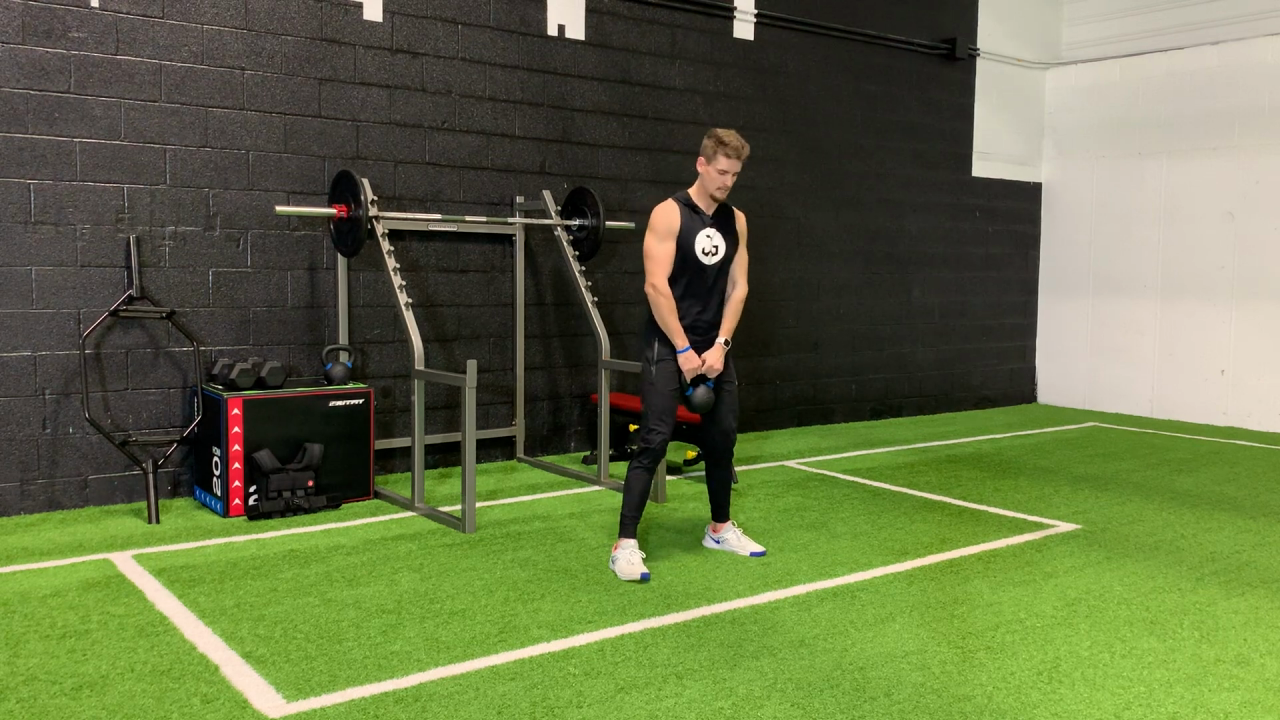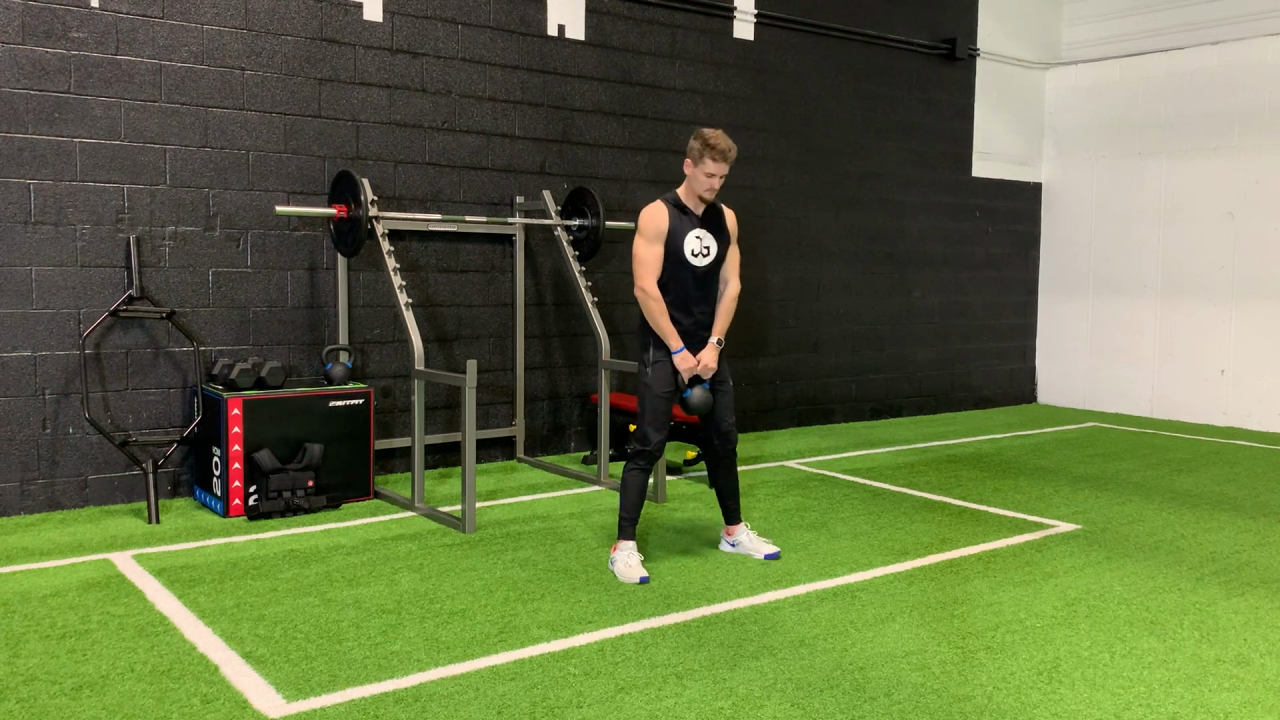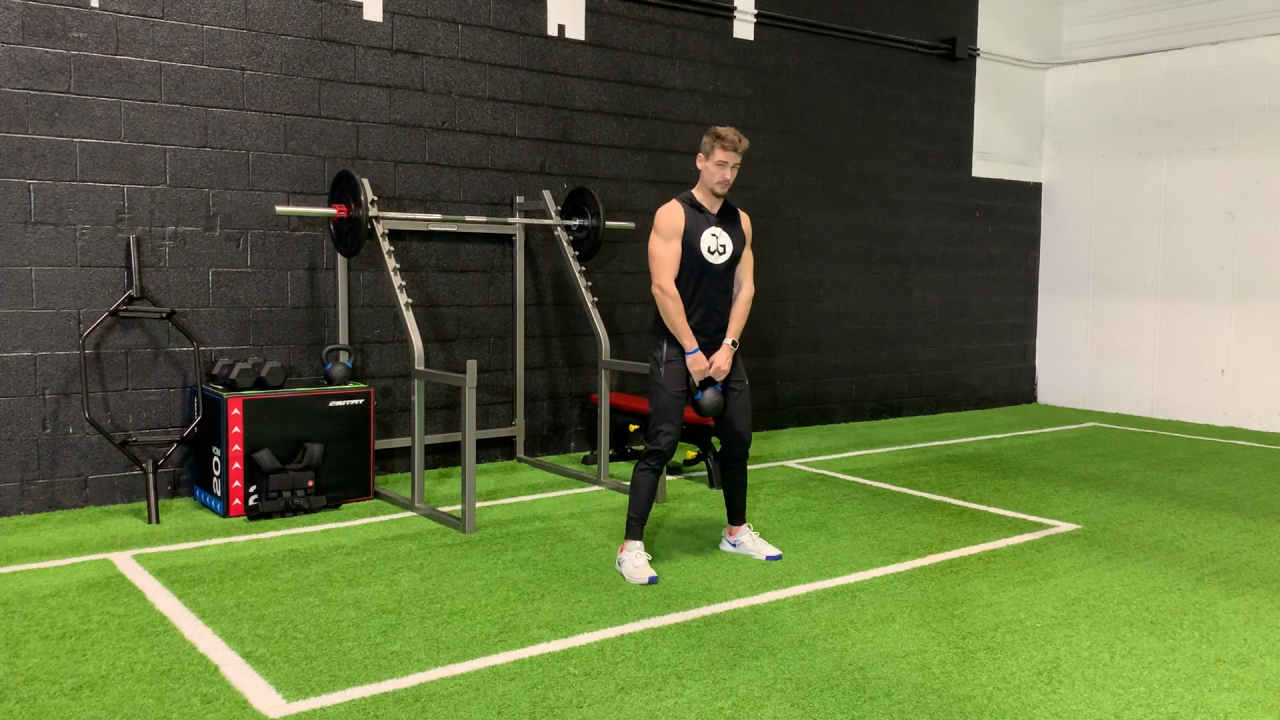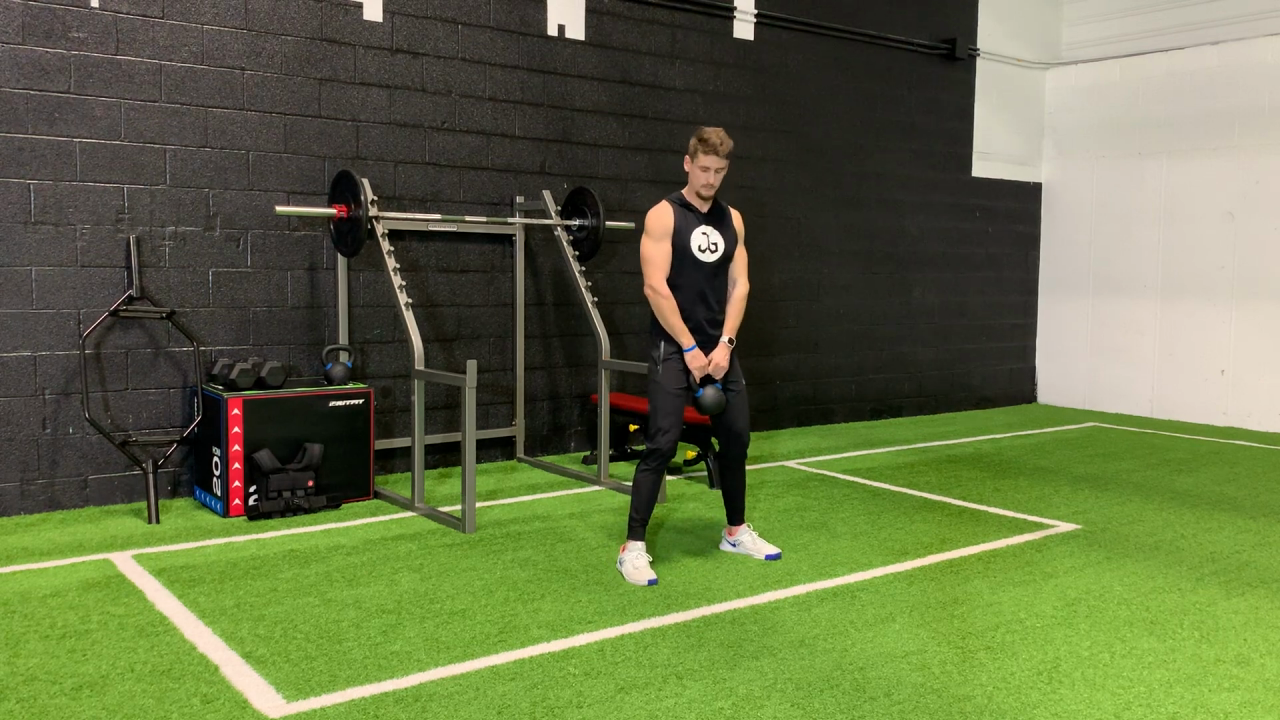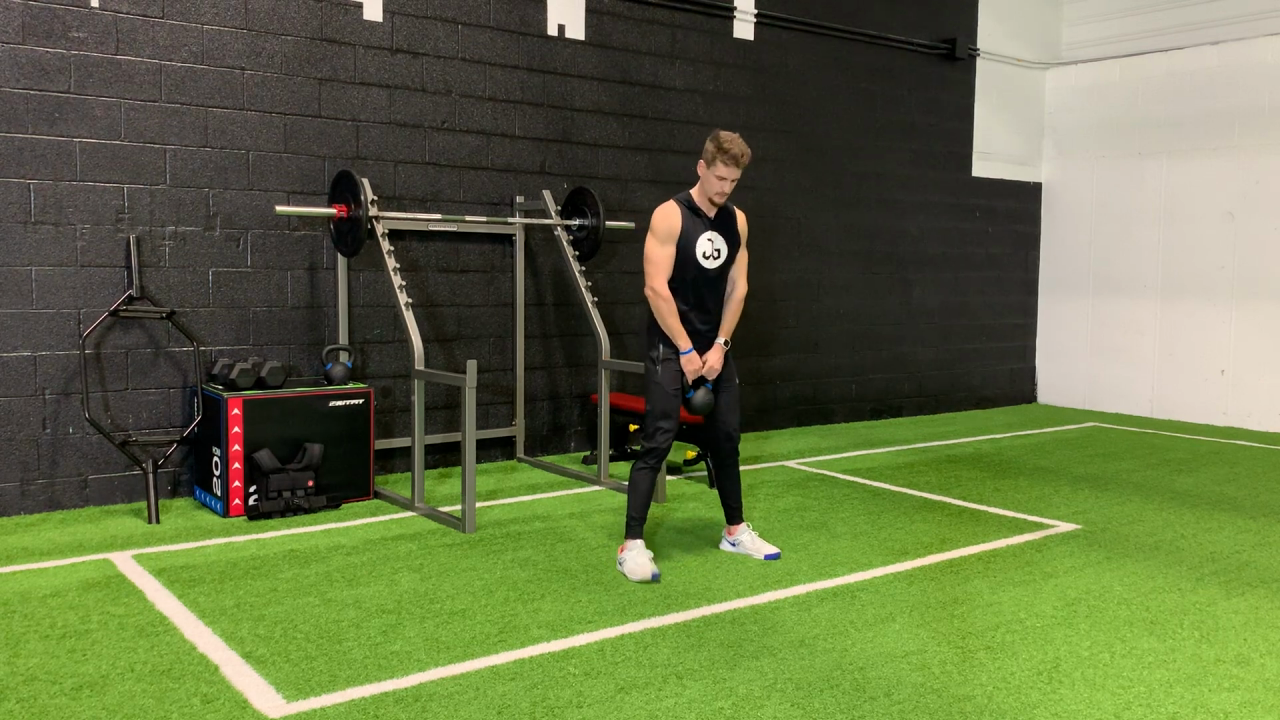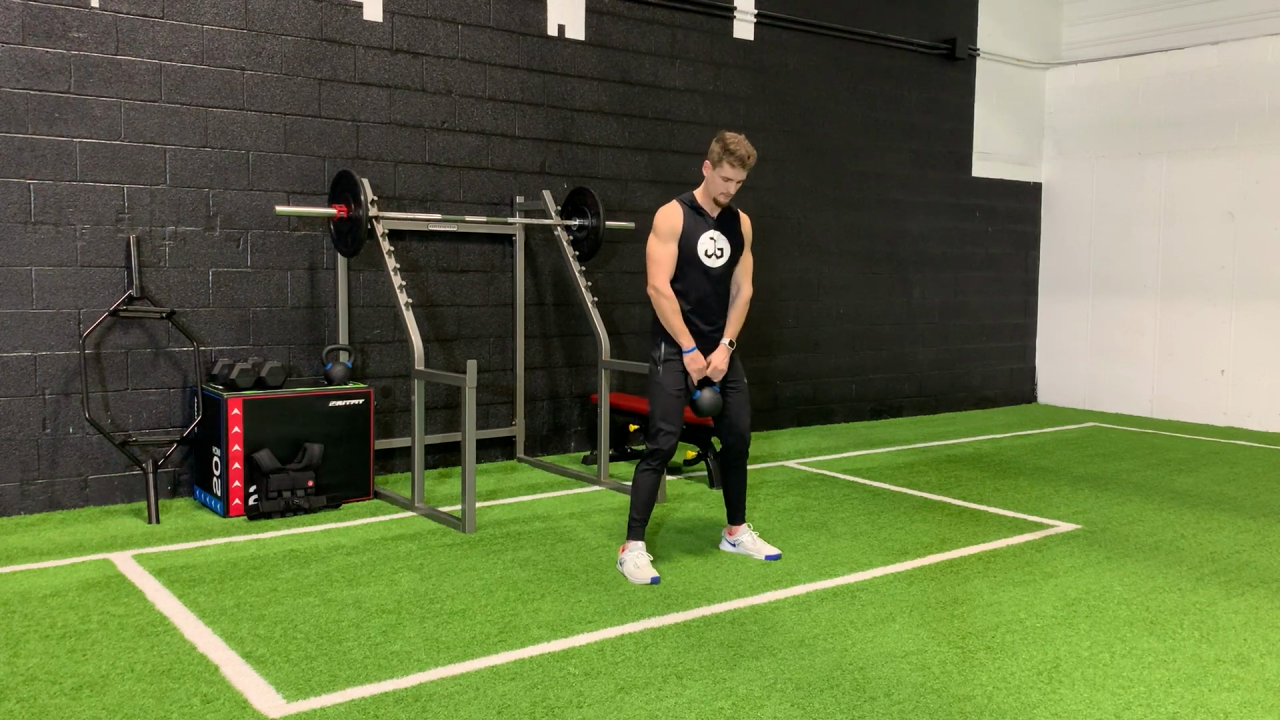
dt=0.4s
person 1, frame 1
left shoulder: (736, 220)
right shoulder: (669, 213)
left elbow: (738, 287)
right elbow: (656, 285)
left wrist: (720, 345)
right wrist: (683, 349)
left hip: (713, 346)
right hip: (668, 343)
left knee: (722, 438)
right knee: (655, 439)
left ankle: (720, 528)
right ankle: (626, 543)
person 1, frame 2
left shoulder: (726, 218)
right shoulder: (657, 215)
left elbow: (730, 285)
right elbow: (645, 288)
left wrist: (713, 345)
right wrist: (677, 350)
left hip: (707, 345)
right hip: (662, 347)
left knee: (723, 438)
right knee: (649, 445)
left ankle: (733, 531)
right ankle: (624, 546)
person 1, frame 3
left shoulder: (741, 221)
right shoulder: (673, 214)
left elbow: (744, 288)
right elbow: (662, 286)
left wrist: (728, 346)
right wrist: (691, 351)
left hip: (722, 348)
right hip: (676, 347)
left knee: (738, 439)
right knee: (661, 444)
left ankle: (736, 531)
right ankle: (632, 546)
person 1, frame 4
left shoulder: (732, 219)
right shoulder: (663, 215)
left elbow: (739, 284)
right elbow: (655, 285)
left wrist: (725, 343)
right wrist: (689, 348)
left hip: (719, 347)
right hip: (672, 347)
left knee: (736, 439)
right knee: (662, 444)
left ankle: (736, 531)
right ankle: (633, 546)
person 1, frame 5
left shoulder: (737, 221)
right shoulder: (670, 216)
left elbow: (737, 288)
right elbow: (656, 288)
left wrist: (719, 347)
right wrist: (685, 351)
left hip: (714, 347)
right hip: (670, 346)
left knee: (726, 439)
right knee: (658, 441)
left ankle: (735, 531)
right ankle: (632, 545)
person 1, frame 6
left shoulder: (741, 223)
right shoulder: (673, 215)
left elbow: (743, 289)
right elbow: (658, 286)
left wrist: (725, 347)
right wrist: (689, 350)
left hip: (720, 348)
right hip: (674, 347)
left knee: (737, 439)
right knee: (662, 443)
left ankle: (736, 531)
right ankle: (633, 546)
